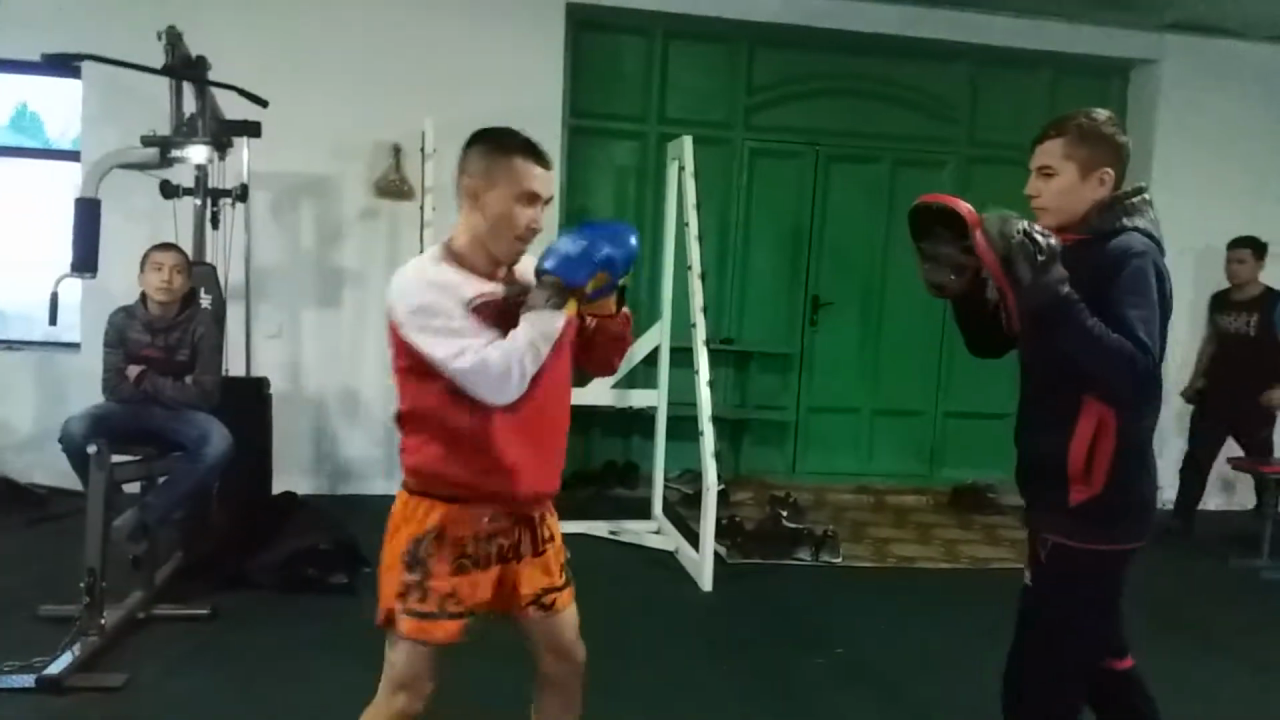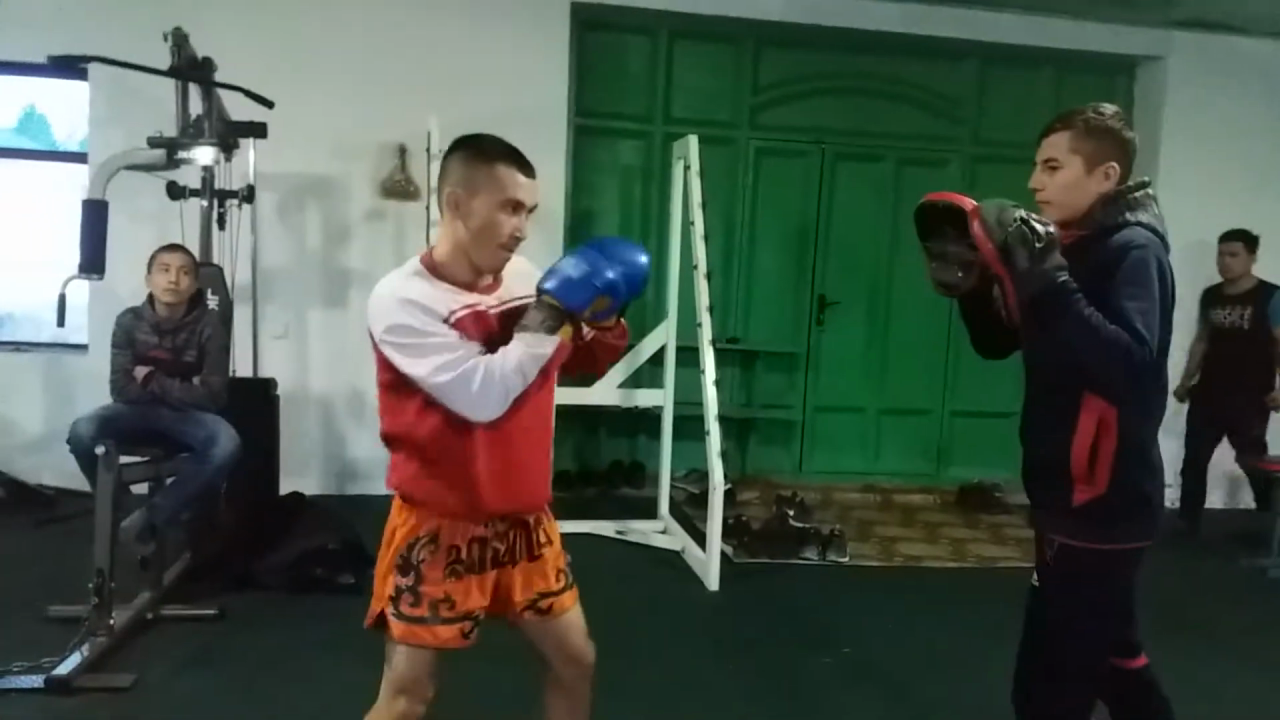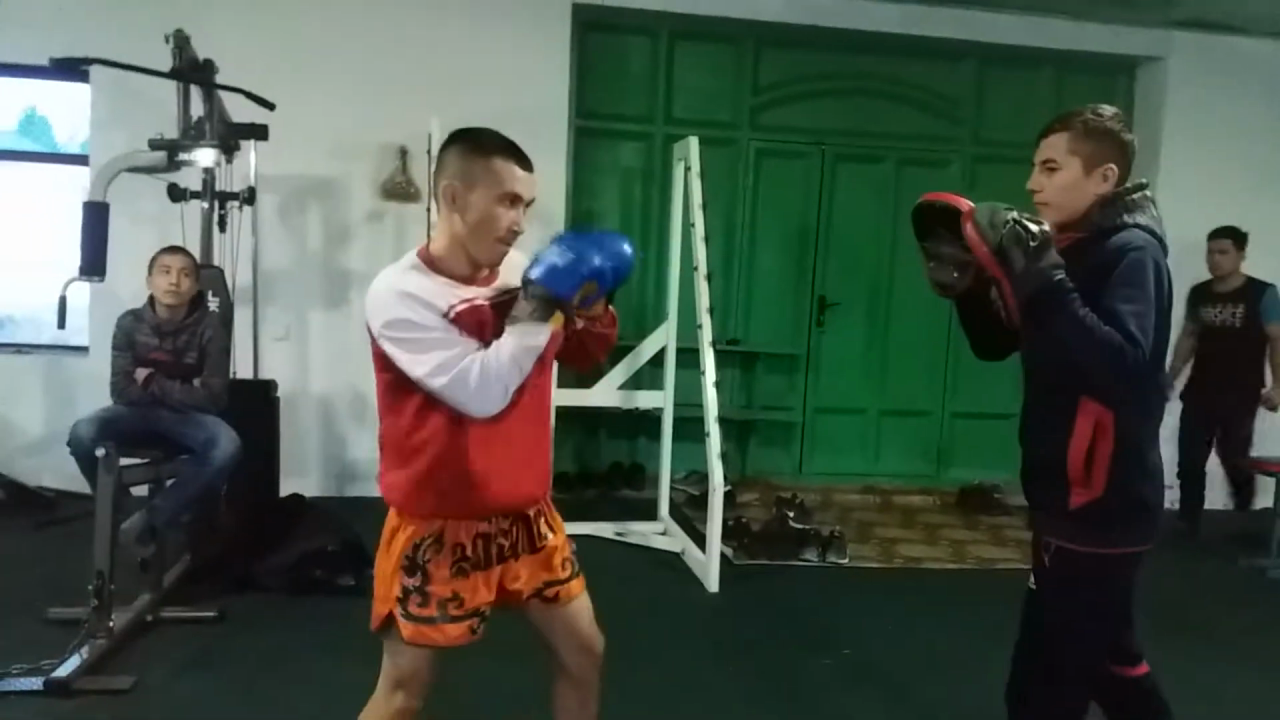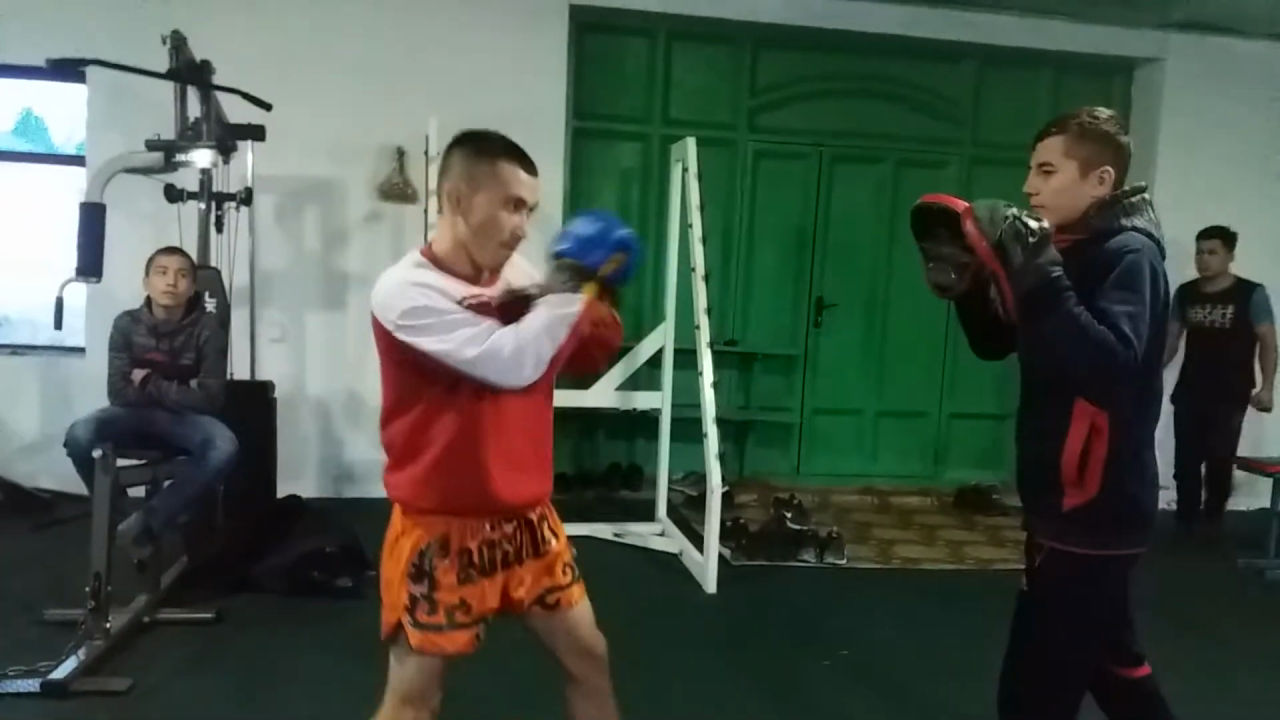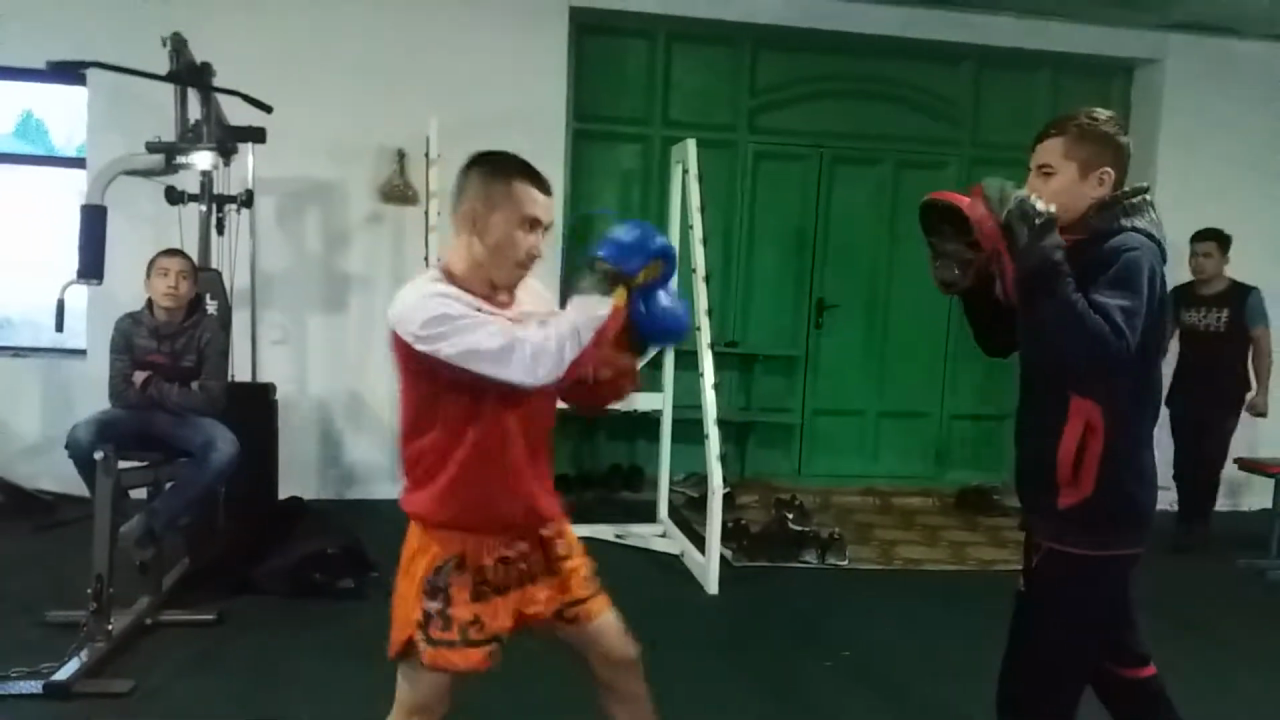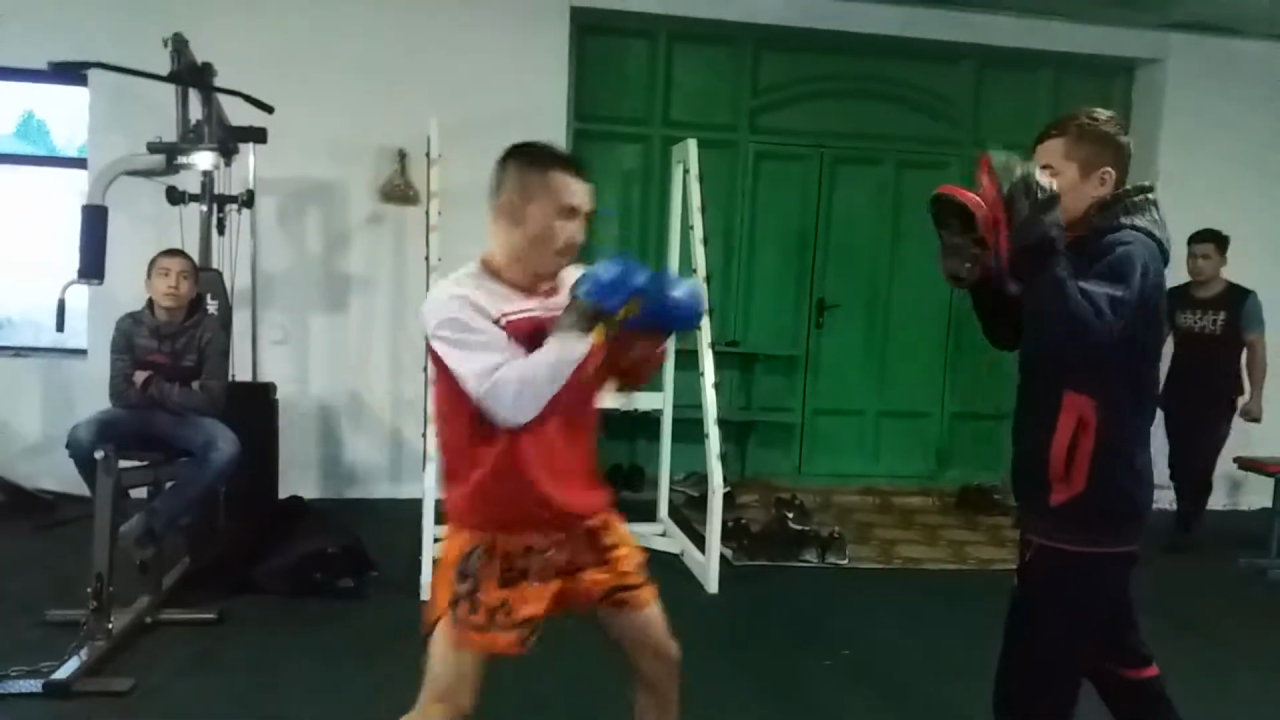
dt=0.1s
person 1, frame 1
left shoulder: (1130, 257)
right shoulder: (1070, 253)
left elbow: (1131, 373)
right elbow: (992, 342)
left wrist: (1052, 291)
right wrist: (960, 285)
left hip: (1095, 505)
right hip: (1072, 500)
right knee: (1099, 657)
person 1, frame 2
left shoulder: (1132, 252)
right shoulder: (1078, 249)
left elbow: (1129, 368)
right elbow: (999, 342)
left wrist: (1048, 282)
right wrist: (971, 285)
left hip: (1102, 504)
right hip: (1076, 498)
right knee: (1111, 655)
person 1, frame 3
left shoulder: (1131, 254)
right shoulder: (1073, 250)
left elbow: (1121, 366)
right elbow: (996, 343)
left wrist: (1043, 282)
right wrist: (967, 285)
left hip: (1099, 507)
right hip: (1081, 502)
right knee: (1107, 657)
person 1, frame 4
left shoulder: (1129, 256)
right shoulder: (1070, 252)
left elbow: (1113, 367)
right elbow: (996, 342)
left wrist: (1041, 280)
right wrist: (968, 285)
left hip: (1094, 507)
right hip: (1073, 503)
right knee: (1109, 659)
person 1, frame 5
left shoulder: (1130, 257)
right shoulder: (1082, 253)
left elbow: (1103, 355)
right elbow: (1001, 338)
left wrist: (1041, 265)
right wrist: (973, 281)
left hip: (1090, 509)
right hip: (1090, 504)
right knee: (1112, 658)
person 1, frame 6
left shoulder: (1128, 253)
right shoulder: (1082, 250)
left elbow: (1081, 336)
right elbow: (1011, 333)
left wrist: (1037, 242)
right wrist: (982, 274)
left hip: (1088, 505)
right hip: (1086, 500)
right knee: (1113, 657)
person 2, frame 1
left shoulder: (533, 269)
right shoulder: (421, 285)
left elbow: (603, 358)
right elbow: (498, 380)
left wrist: (604, 298)
right wrist: (556, 296)
left hip: (527, 513)
right hip: (446, 518)
left knee: (565, 659)
person 2, frame 2
left shoulder: (525, 278)
right shoulder: (402, 299)
left elbow: (593, 362)
right elbow: (483, 395)
left wrist: (604, 315)
right wrist: (549, 319)
left hip: (522, 520)
right hip: (439, 526)
left knee: (575, 661)
person 2, frame 3
left shoulder: (517, 271)
right shoulder: (397, 296)
left elbow: (591, 349)
right elbow: (485, 391)
left wrist: (592, 300)
right wrist: (545, 306)
left hip: (524, 512)
right hip: (438, 525)
left knee: (585, 650)
person 2, frame 4
left shoulder: (519, 275)
right shoulder: (405, 291)
left elbow: (590, 357)
right elbow: (515, 361)
left wrist: (595, 297)
right wrist: (571, 284)
left hip: (525, 516)
right hip: (442, 528)
left knee: (589, 656)
person 2, frame 5
left shoulder: (530, 298)
right shoulder: (422, 307)
left elbow: (593, 391)
right elbow: (535, 362)
left wrist: (623, 351)
right wrist: (608, 287)
left hip: (535, 531)
right hip: (456, 546)
left knee: (621, 661)
person 2, frame 6
left shoulder: (577, 284)
right shoulder: (455, 305)
left elbow: (627, 371)
right elbow: (513, 401)
left wrist: (645, 331)
right wrist: (582, 326)
left hip: (582, 522)
right hip: (496, 536)
left knee: (659, 657)
person 3, frame 1
left shoulder: (202, 325)
right shoulder: (121, 320)
left elbow: (204, 395)
right elbow: (114, 389)
left wrist: (146, 380)
right wrist: (174, 388)
left hip: (181, 416)
right hip: (132, 411)
left knee: (219, 444)
right knee: (73, 431)
left ankle: (141, 518)
person 3, frame 2
left shoulder: (209, 326)
right shoulder: (129, 321)
left elbow: (212, 396)
right elbow: (122, 390)
left wrist: (153, 381)
right wrist: (182, 389)
left hip: (189, 417)
right hip: (140, 412)
left knee: (227, 444)
right knee: (81, 432)
left ankle: (149, 519)
person 3, frame 3
left shoulder: (209, 328)
right shoulder: (130, 323)
left elbow: (212, 398)
right elbow: (122, 392)
left wrist: (154, 383)
right wrist: (182, 391)
left hip: (189, 419)
right hip: (141, 415)
left knee: (227, 446)
right knee: (82, 435)
left ankle: (149, 521)
person 3, frame 4
left shoulder: (207, 329)
right shoulder: (126, 324)
left elbow: (209, 399)
right elbow: (119, 393)
left wrist: (151, 384)
right wrist: (179, 392)
left hip: (186, 420)
right hip: (137, 416)
left knee: (224, 447)
right knee: (78, 436)
left ankle: (146, 522)
person 3, frame 5
left shoulder: (208, 331)
right shoulder: (128, 326)
left elbow: (210, 401)
right elbow: (120, 395)
left wrist: (152, 386)
right wrist: (180, 394)
left hip: (187, 422)
right hip: (139, 418)
left knee: (226, 450)
right knee: (80, 438)
left ankle: (147, 525)
right ankle: (119, 515)
person 3, frame 6
left shoulder: (209, 331)
right shoulder: (129, 326)
left elbow: (211, 401)
right elbow: (121, 395)
left wrist: (153, 386)
right wrist: (181, 393)
left hip: (187, 422)
right hip: (139, 417)
left knee: (227, 449)
right knee: (80, 437)
left ankle: (147, 524)
person 4, frame 1
right shoulder: (1218, 300)
right wrist: (1195, 381)
left hip: (1256, 401)
right hip: (1216, 396)
right knee: (1196, 459)
right ankle: (1182, 520)
person 4, frame 2
right shoulder: (1209, 296)
right wrist: (1186, 380)
left hip: (1249, 396)
right hip: (1208, 391)
left knee: (1252, 459)
right knee: (1194, 458)
right ankle: (1188, 519)
person 4, frame 3
right shoulder: (1198, 293)
right wrist: (1171, 376)
left hip: (1240, 394)
right hip: (1199, 390)
left knee: (1234, 459)
right knee: (1190, 459)
left ankle: (1246, 515)
right ankle: (1189, 520)
person 4, frame 4
left shoulder: (1251, 294)
right shoulder: (1185, 293)
left elbow: (1267, 341)
right elbow: (1172, 338)
left wrist: (1267, 387)
left hip: (1230, 395)
right hip: (1189, 392)
left knee: (1218, 458)
right knee: (1186, 461)
left ankle: (1213, 519)
right ankle: (1186, 522)
person 4, frame 5
left shoulder: (1246, 297)
right shoulder: (1179, 295)
left elbow: (1262, 346)
left wrist: (1261, 392)
left hip: (1224, 398)
right hip: (1184, 395)
left knee: (1209, 464)
right knee: (1185, 465)
left ankle: (1197, 530)
right ankle: (1187, 525)
person 4, frame 6
left shoulder: (1243, 300)
right shoulder: (1174, 298)
left elbow: (1256, 349)
left wrist: (1256, 397)
left hip: (1218, 402)
right hip: (1177, 397)
left knee: (1200, 468)
right knee: (1180, 467)
left ankle: (1183, 533)
right ankle: (1185, 526)
